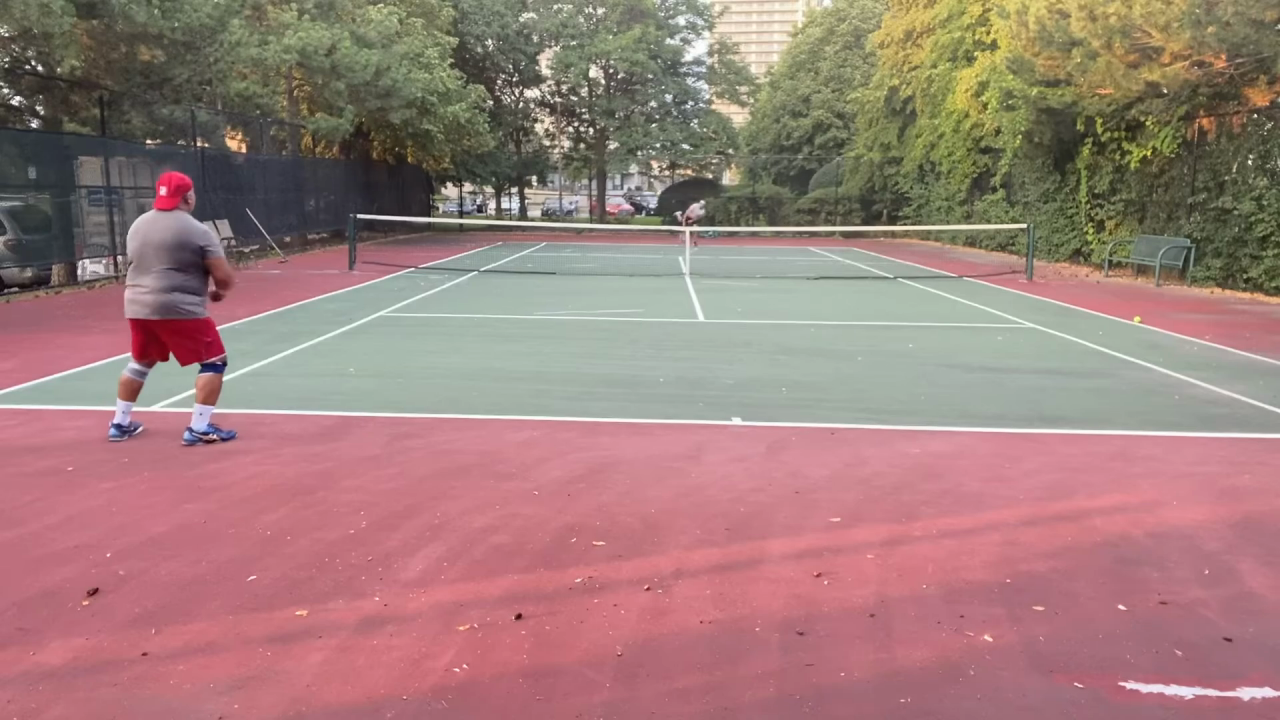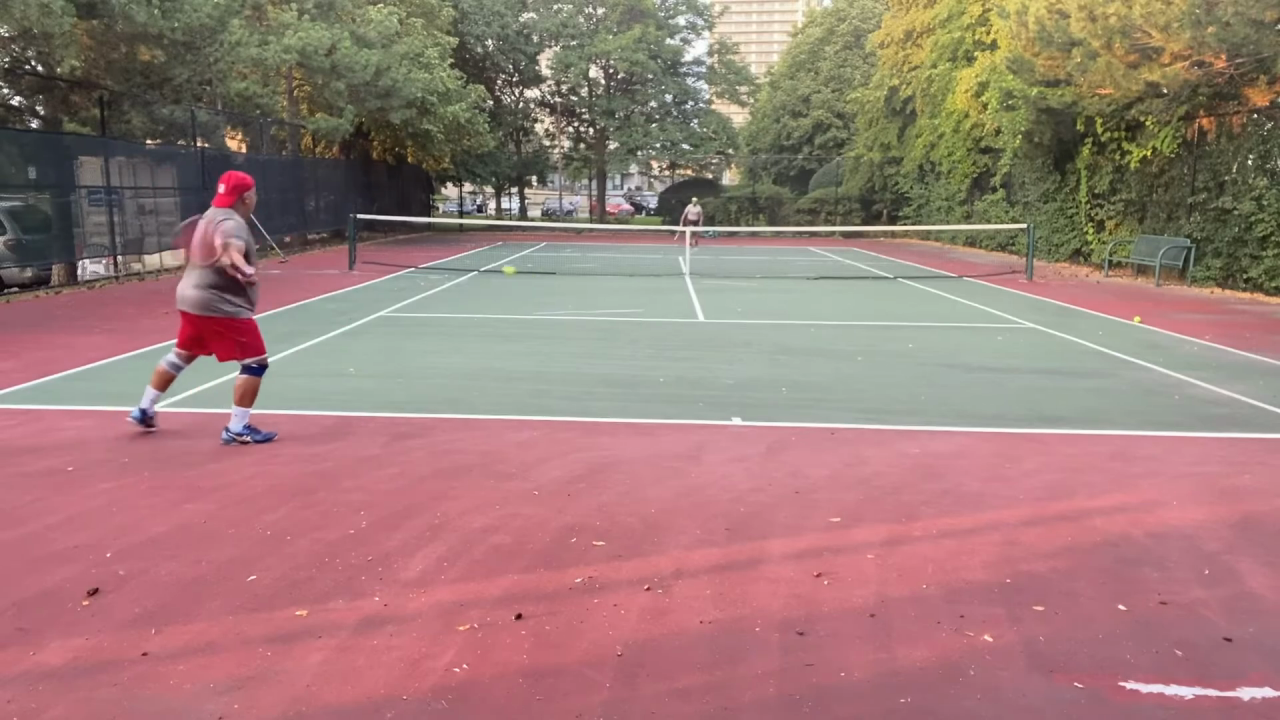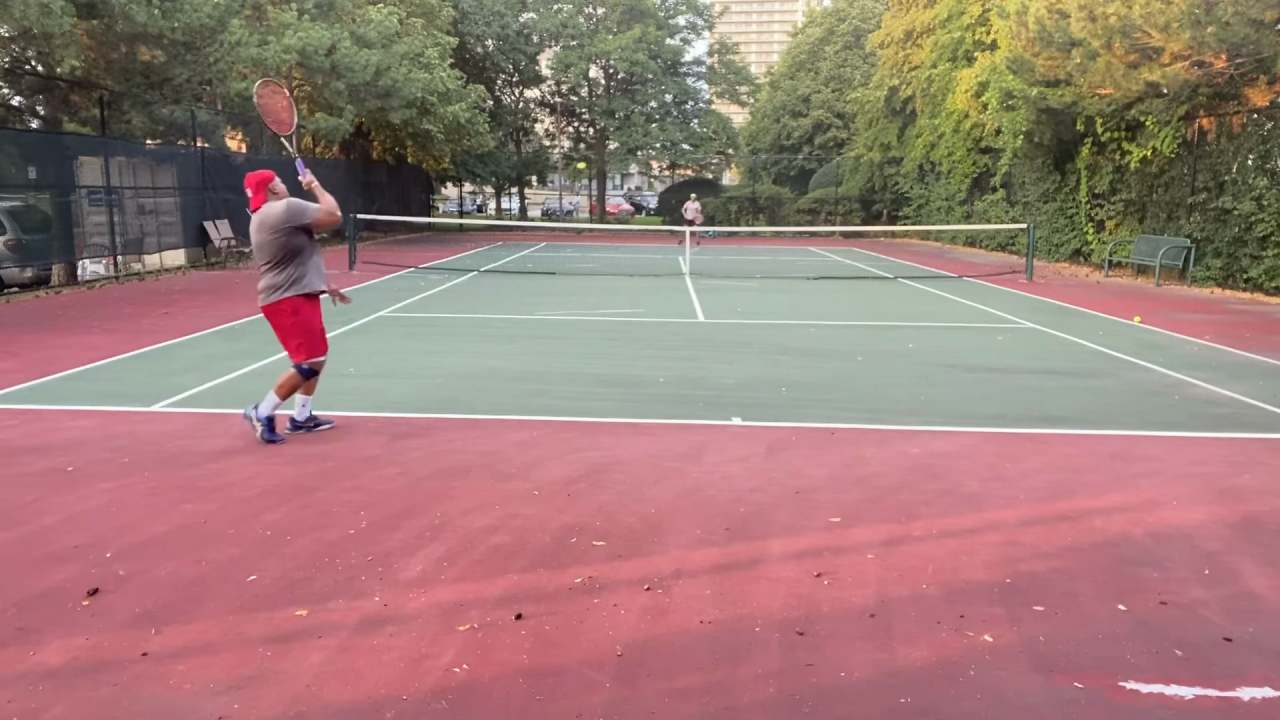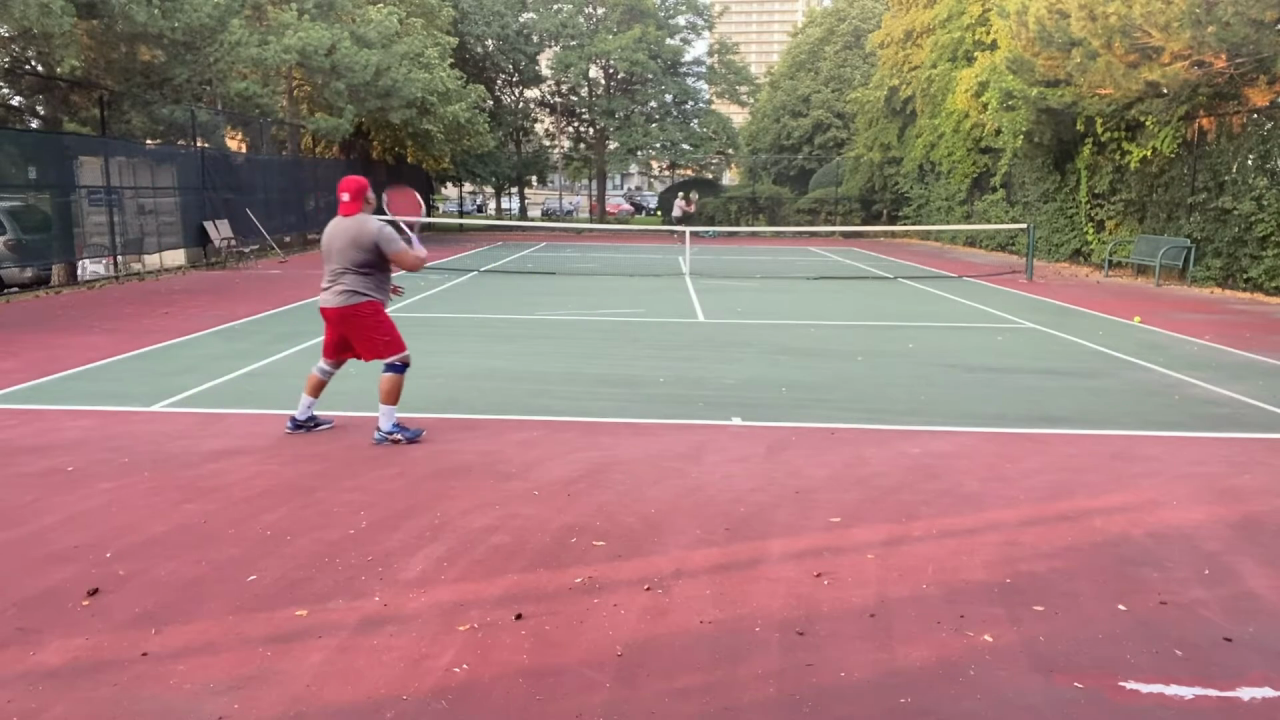
dt=0.5s
person 1, frame 1
left shoulder: (139, 225)
right shoulder: (198, 232)
right elbow: (225, 276)
right wrist: (219, 292)
left hip: (138, 306)
right hip: (178, 310)
left knee: (140, 363)
right knee: (213, 362)
left ankle: (120, 423)
right ankle: (198, 427)
person 1, frame 2
left shoulder: (212, 215)
right shoulder: (232, 224)
right elbow: (230, 254)
right wrist: (239, 267)
left hip: (192, 299)
right hip: (220, 306)
left knee: (182, 354)
right knee: (255, 363)
left ankle: (144, 410)
right ankle: (238, 428)
person 1, frame 3
left shoulder: (262, 219)
right shoulder: (285, 209)
right elbow: (334, 216)
left wrist: (324, 285)
right wrist: (315, 186)
left hip: (295, 296)
right hip: (288, 300)
left knee: (311, 358)
right knee: (311, 363)
left ankle: (302, 416)
right ankle: (263, 412)
person 1, frame 4
left shoulder: (333, 227)
right shoulder: (376, 229)
right elbow: (412, 263)
left wrist: (380, 283)
right wrist: (421, 253)
left hip: (332, 303)
right hip: (357, 306)
left knee: (331, 360)
right knee: (398, 360)
left ankle: (300, 417)
right ankle: (387, 427)
